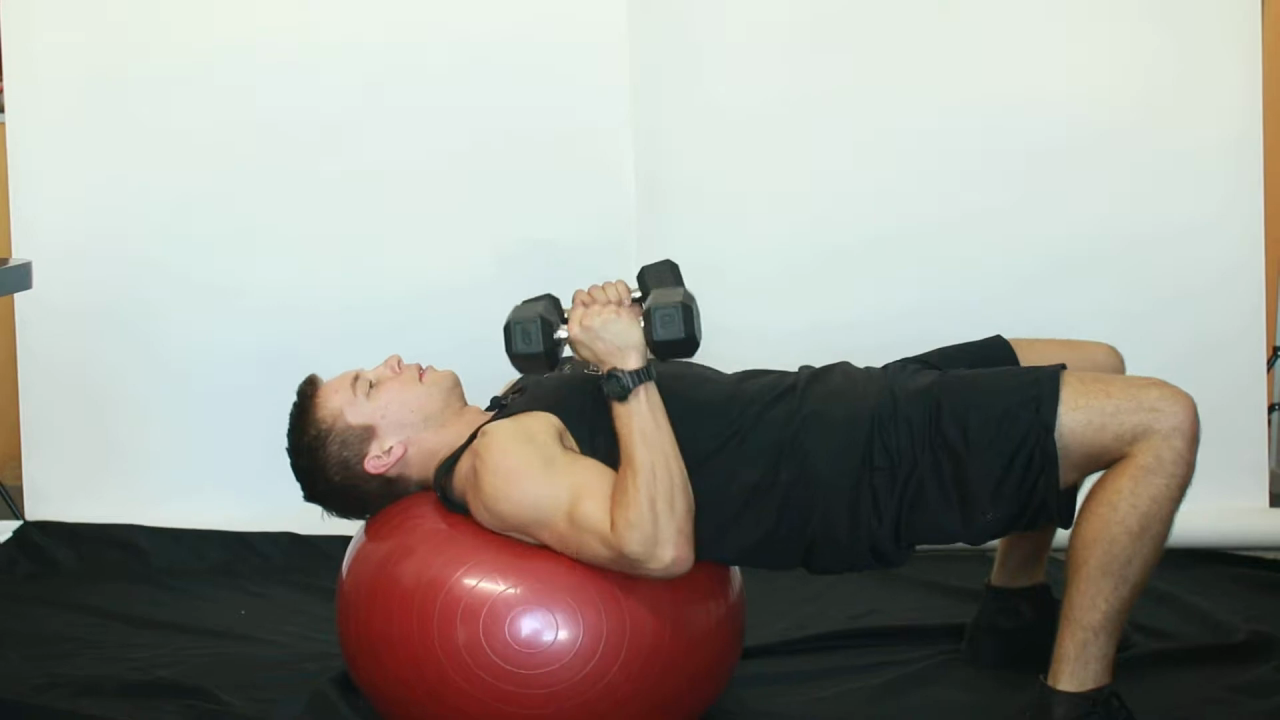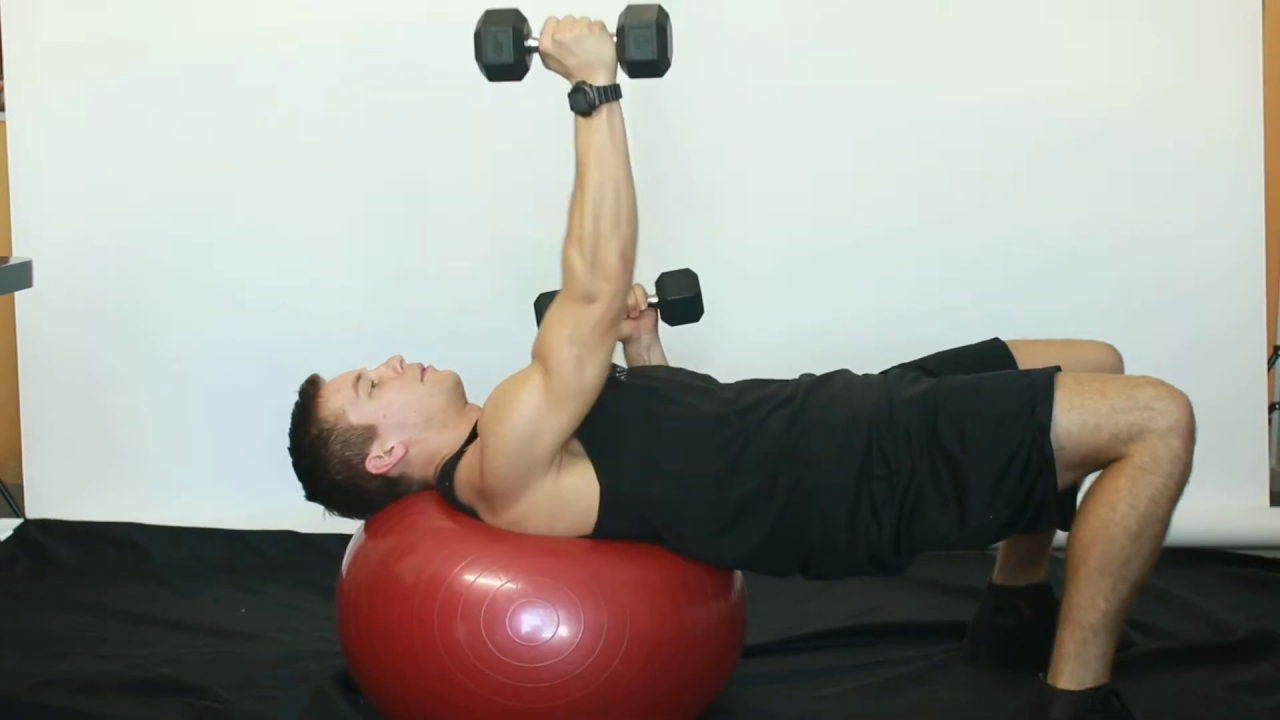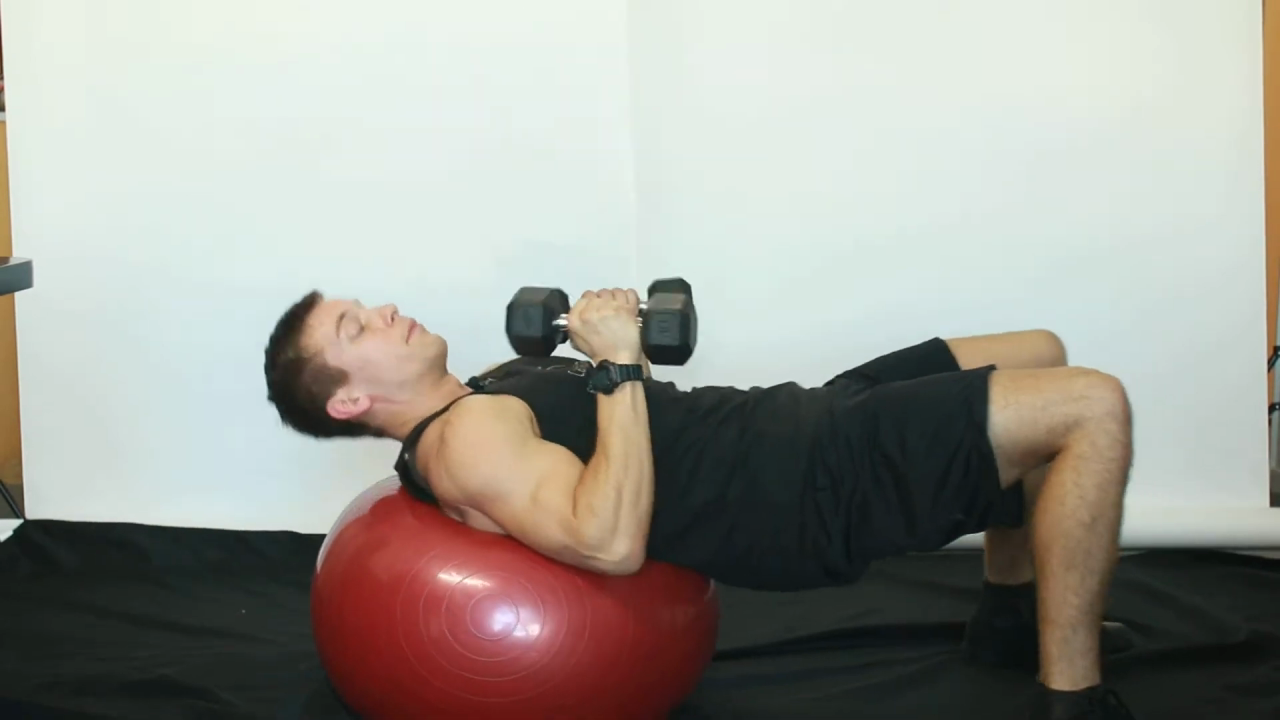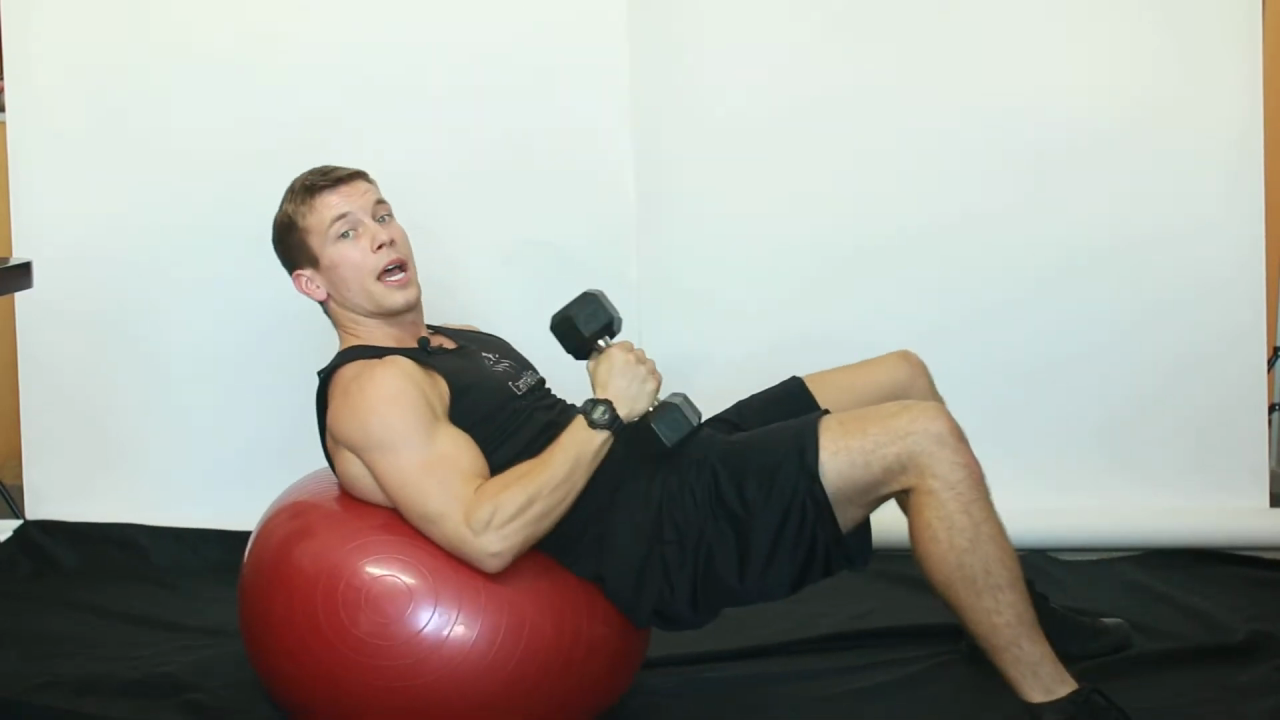
dt=1s
person 1, frame 1
left shoulder: (502, 429)
right shoulder: (497, 468)
right elbow: (661, 544)
left wrist: (624, 350)
right wrist: (629, 366)
left hip: (847, 415)
right hip: (857, 473)
left knee: (1098, 368)
right knee: (1162, 420)
left ankle: (1015, 611)
person 1, frame 2
left shoulder: (515, 444)
right shoulder: (503, 467)
right elbow: (594, 287)
left wrist: (641, 348)
right wrist: (596, 90)
left hip: (842, 420)
right hip: (855, 481)
left knee: (1093, 365)
right knee: (1156, 420)
left ankle: (1017, 610)
person 1, frame 3
left shoulder: (479, 402)
right shoulder: (460, 443)
right elbow: (614, 541)
left wrist: (612, 349)
right wrist: (618, 364)
left hip: (791, 428)
right hip: (802, 492)
left knee: (1036, 356)
right knee: (1091, 407)
left ankle: (1011, 613)
person 1, frame 4
left shoulder: (445, 346)
right shoulder: (373, 389)
right elbow: (489, 536)
left wrist: (617, 395)
right wrist: (606, 411)
left hip: (672, 474)
right hip: (661, 535)
left knee: (903, 376)
right knee: (926, 443)
left ankle: (1011, 608)
